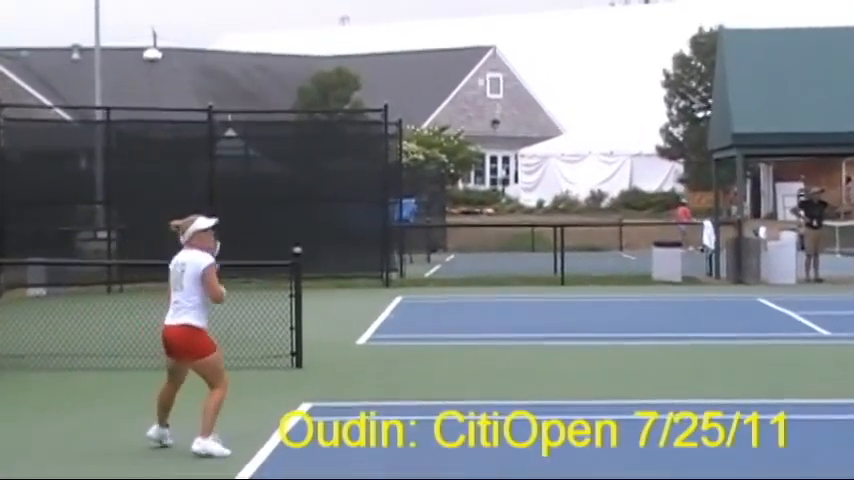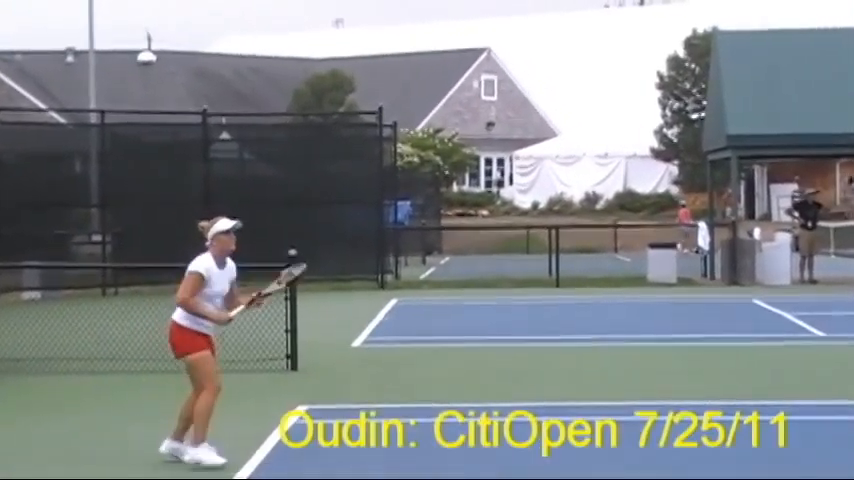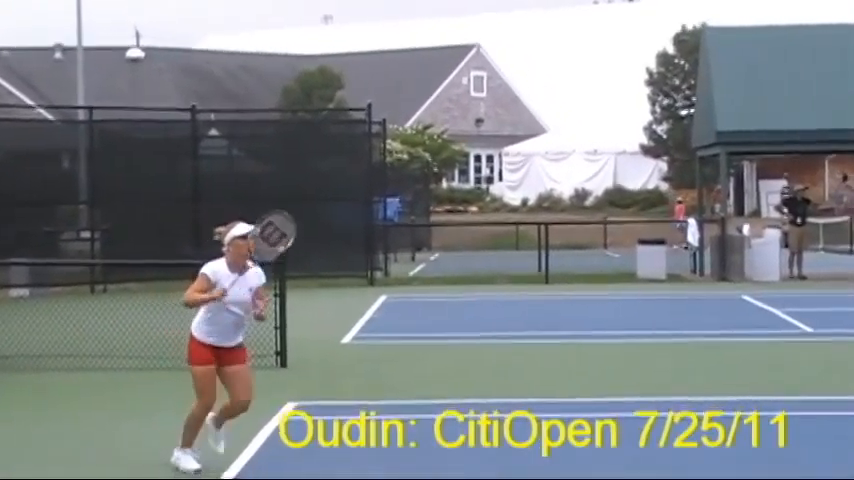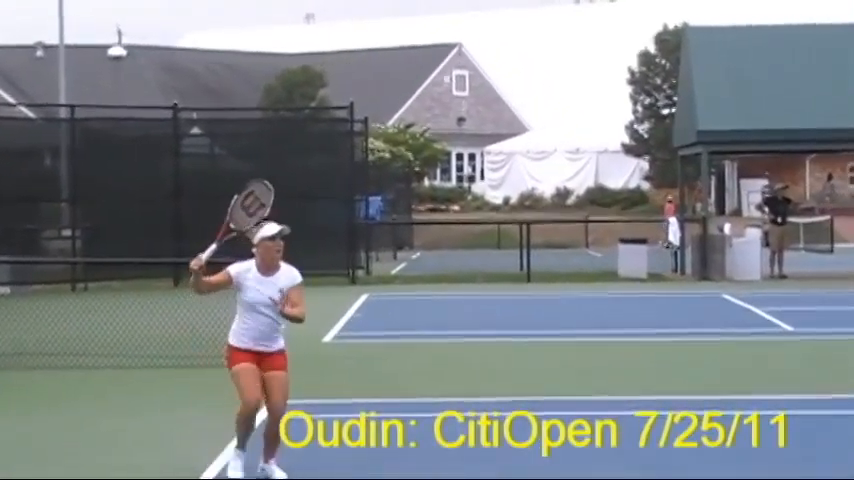
dt=0.3s
person 1, frame 1
left shoulder: (178, 260)
right shoulder: (206, 260)
right elbow: (219, 297)
right wrist: (218, 293)
left hip: (171, 330)
right hip: (190, 331)
left knee: (173, 381)
right knee: (220, 385)
left ankle: (160, 428)
right ankle: (205, 439)
person 1, frame 2
left shoulder: (229, 266)
right shoulder: (203, 265)
left elbow: (230, 302)
right elbow: (183, 299)
left wrist: (248, 301)
right wrist: (212, 316)
left hip: (200, 333)
right hip: (187, 331)
left knee: (202, 390)
right knee: (211, 387)
left ankle: (175, 442)
right ankle: (197, 447)
person 1, frame 3
left shoulder: (257, 274)
right shoulder: (213, 270)
left elbow: (260, 311)
right elbow: (188, 300)
left wrist: (261, 311)
right wrist: (210, 296)
left hip: (234, 346)
right hip: (203, 343)
left knee: (242, 400)
right knee: (206, 402)
left ankle: (216, 421)
right ankle: (184, 450)
person 1, frame 4
left shoulder: (291, 275)
right shoulder: (240, 271)
left elbow: (299, 313)
right elbow: (201, 288)
left wrist: (285, 311)
right wrist: (197, 273)
left hip: (274, 351)
right hip: (241, 350)
left knee: (277, 411)
right knee: (251, 403)
right ankle: (240, 451)
